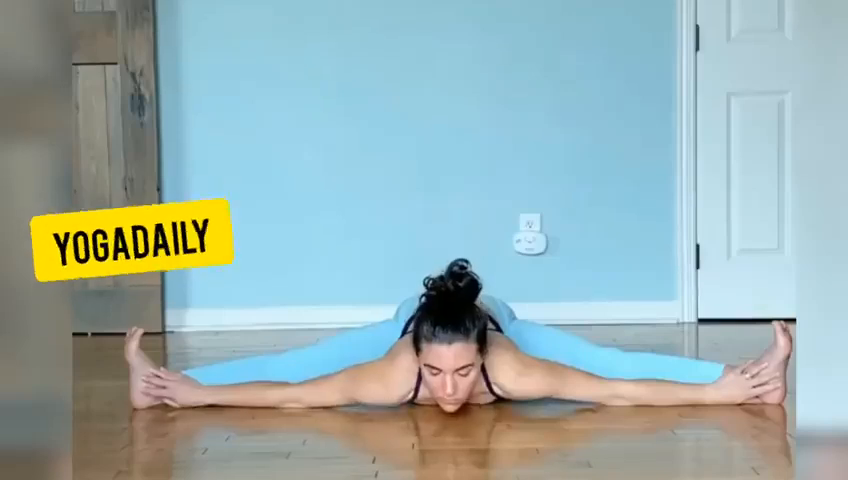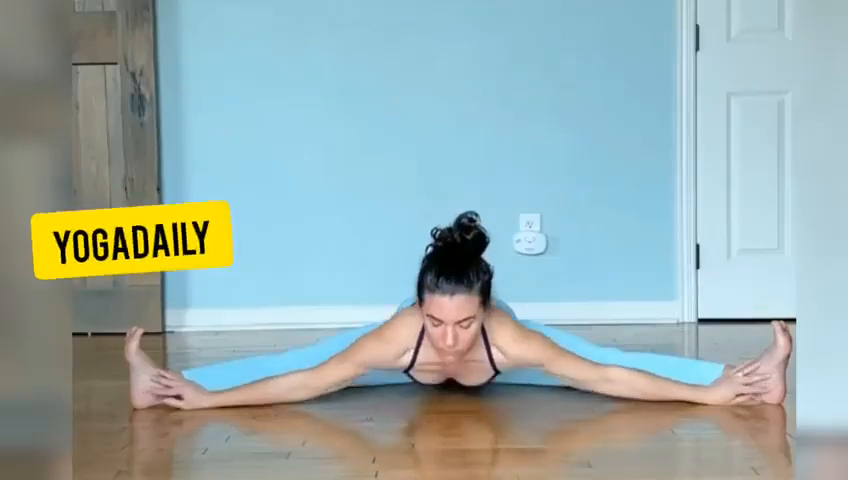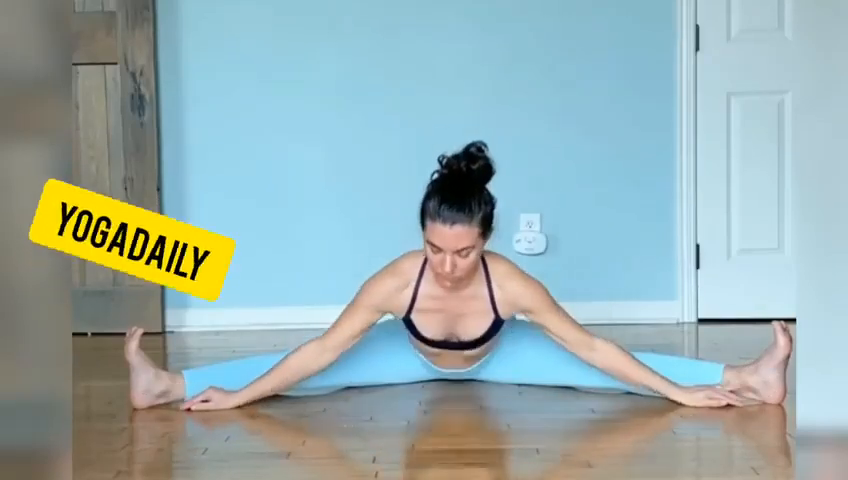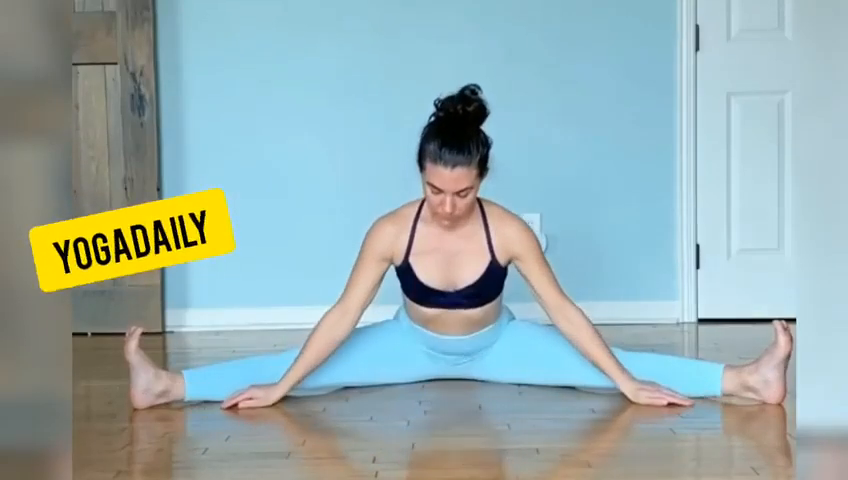
dt=0.4s
person 1, frame 1
left shoulder: (511, 369)
right shoulder: (392, 376)
left elbow: (622, 386)
right elbow: (290, 389)
left wrist: (719, 393)
right wrist: (196, 394)
left hip: (500, 321)
right hip: (406, 323)
left knee: (610, 359)
right knee: (296, 361)
left ankle: (744, 376)
right ankle: (170, 383)
person 1, frame 2
left shoulder: (510, 339)
right shoulder: (397, 337)
left elbow: (610, 375)
right elbow: (300, 379)
left wrist: (710, 393)
right wrist: (205, 399)
left hip: (495, 372)
right hip: (411, 355)
left knee: (604, 353)
right knee: (300, 357)
left ankle: (744, 376)
right ankle: (166, 383)
person 1, frame 3
left shoulder: (511, 284)
right shoulder: (396, 282)
left elbow: (592, 345)
right elbow: (318, 350)
left wrist: (684, 395)
right wrist: (237, 397)
left hip: (494, 356)
right hip: (412, 354)
left knee: (594, 370)
right knee: (319, 373)
person 1, frame 4
left shoulder: (507, 230)
right shoulder: (392, 230)
left elbow: (563, 312)
right elbow: (343, 316)
left wrist: (628, 384)
right wrist: (280, 385)
left hip: (494, 346)
right hip: (412, 346)
left knee: (595, 367)
right knee: (315, 370)
